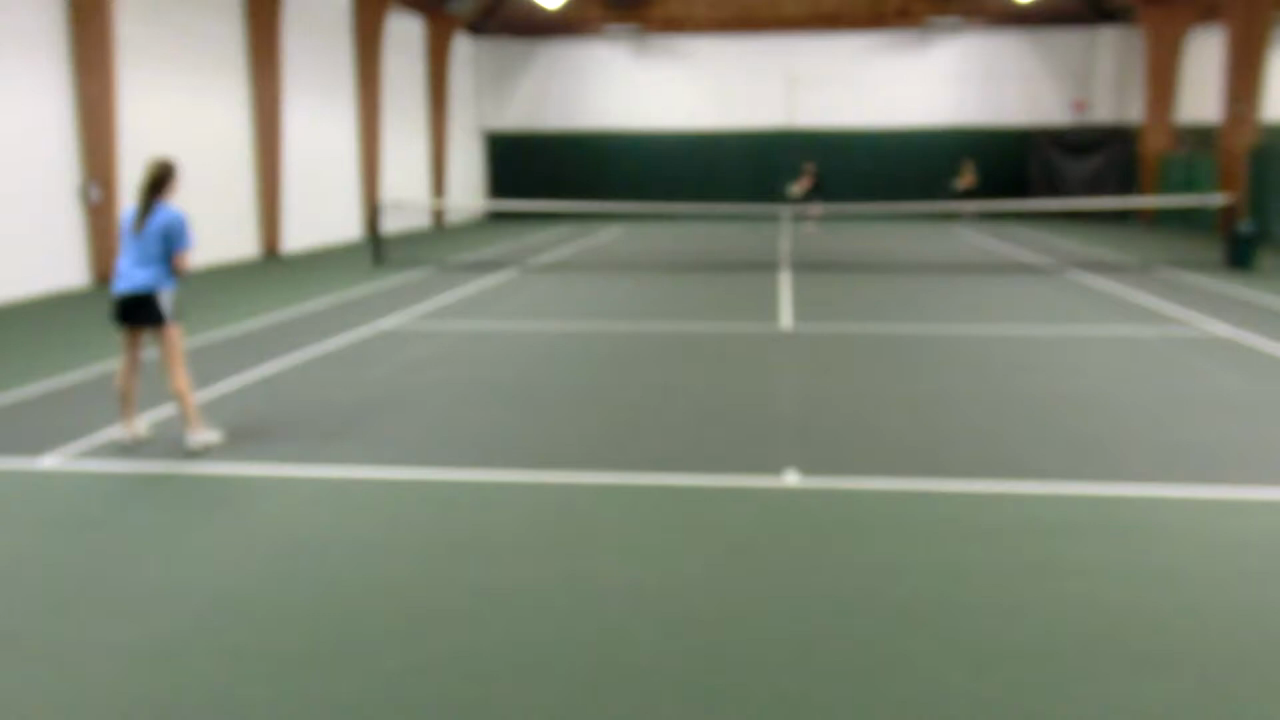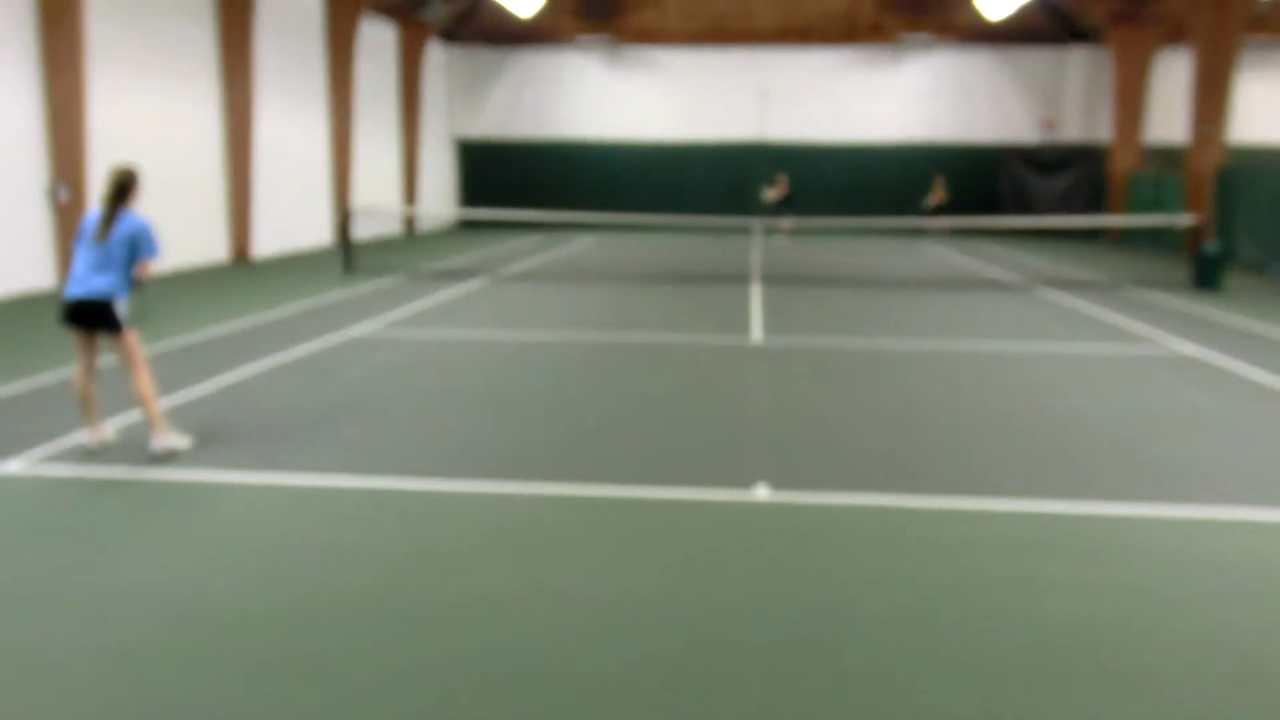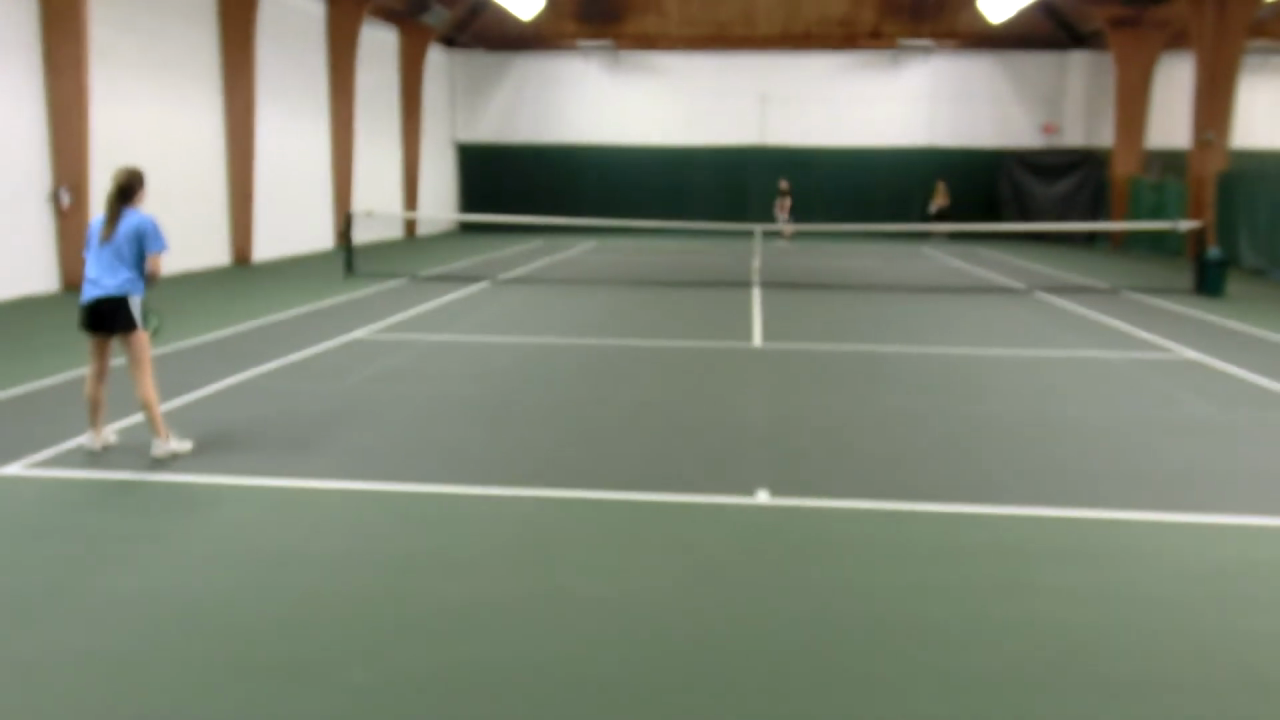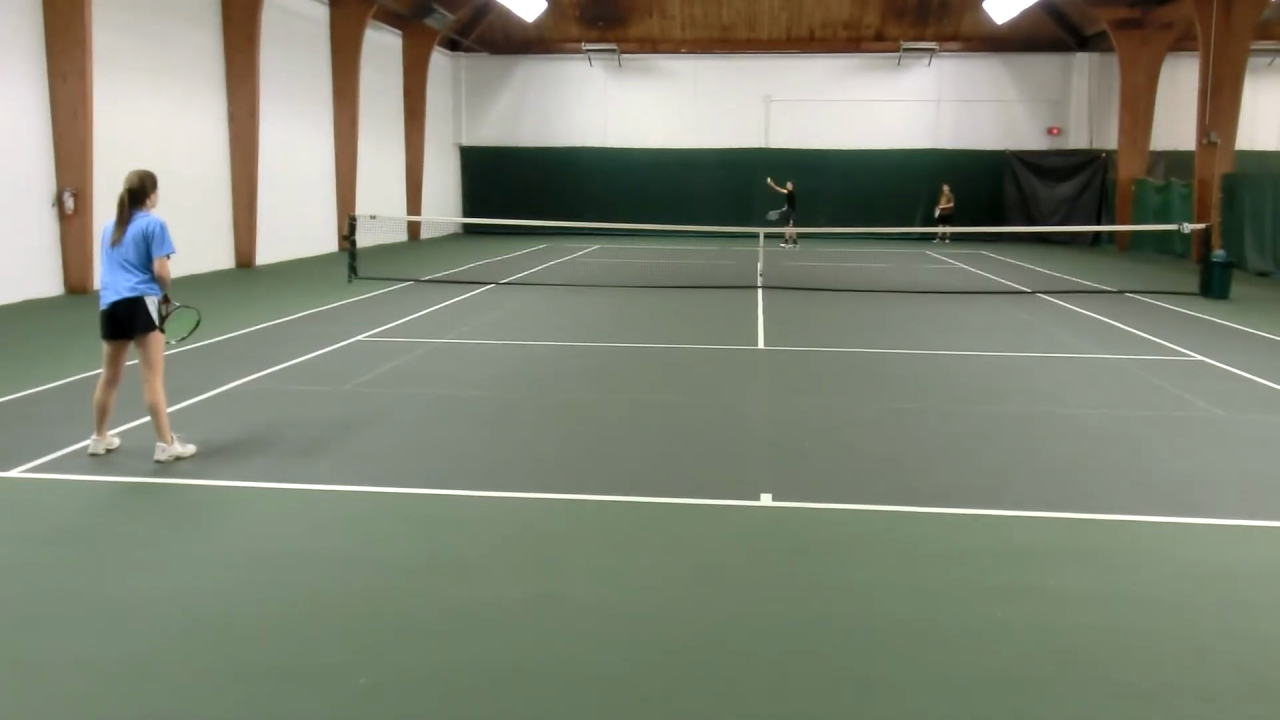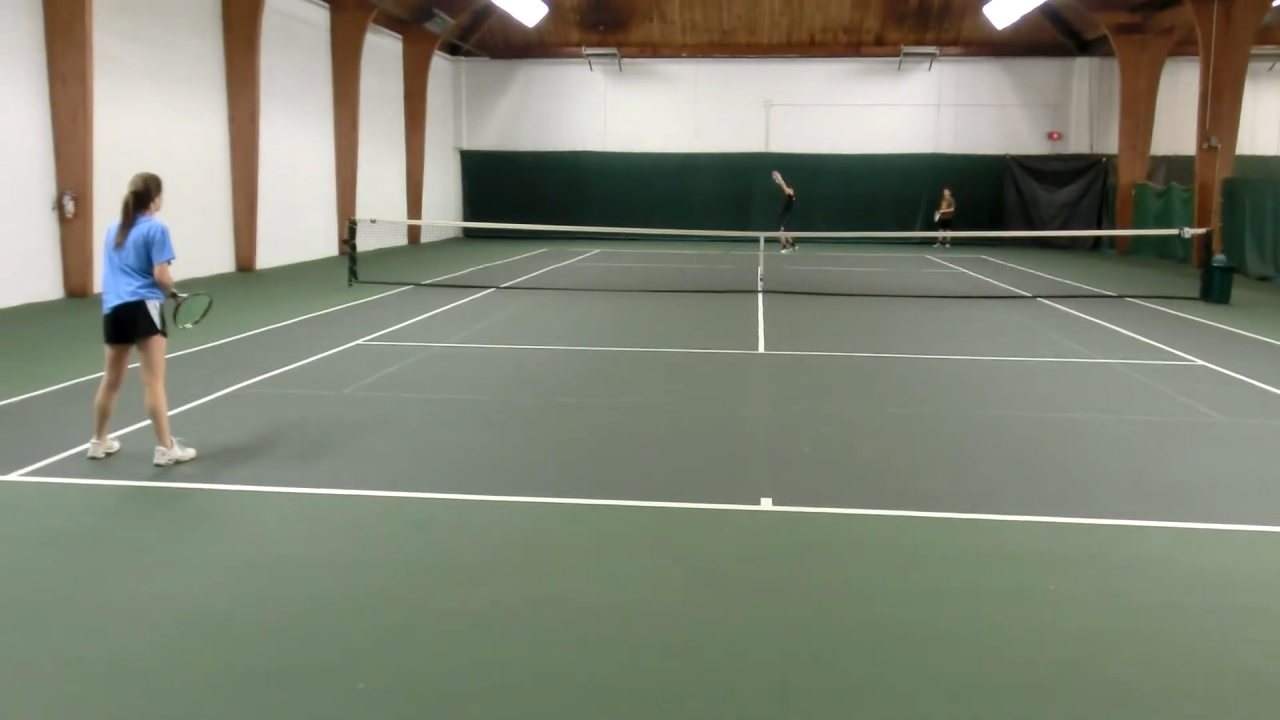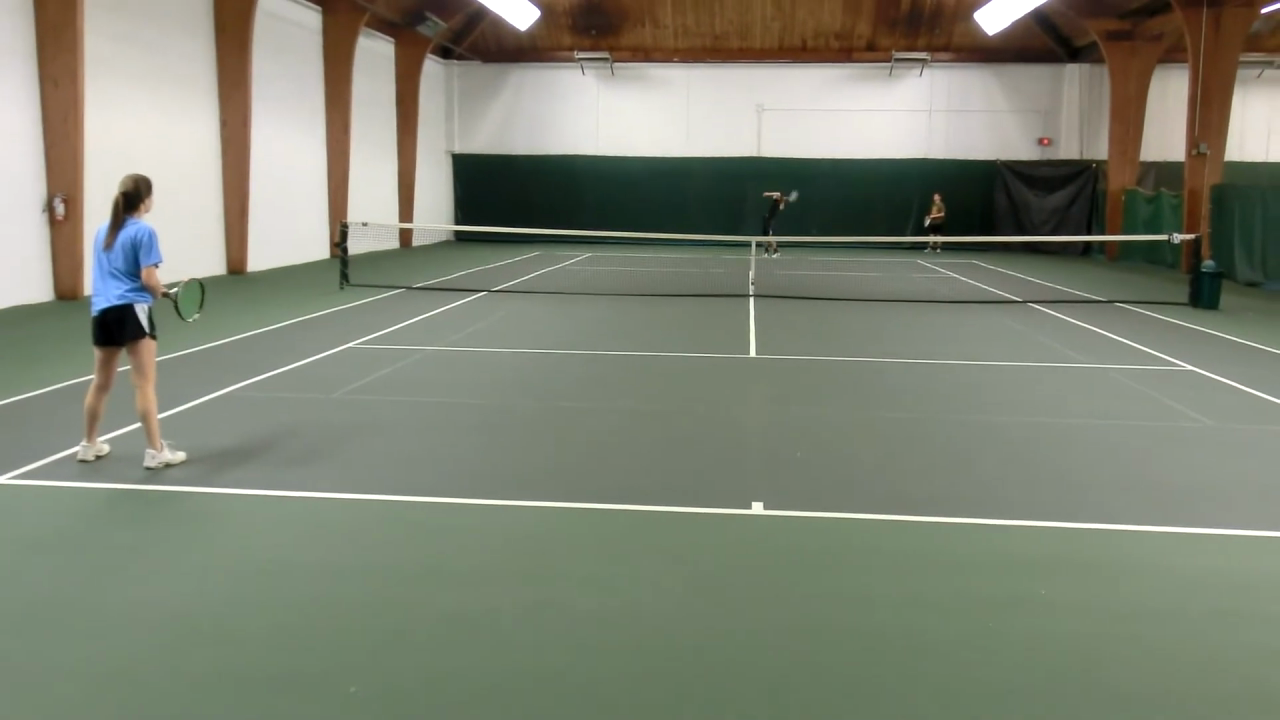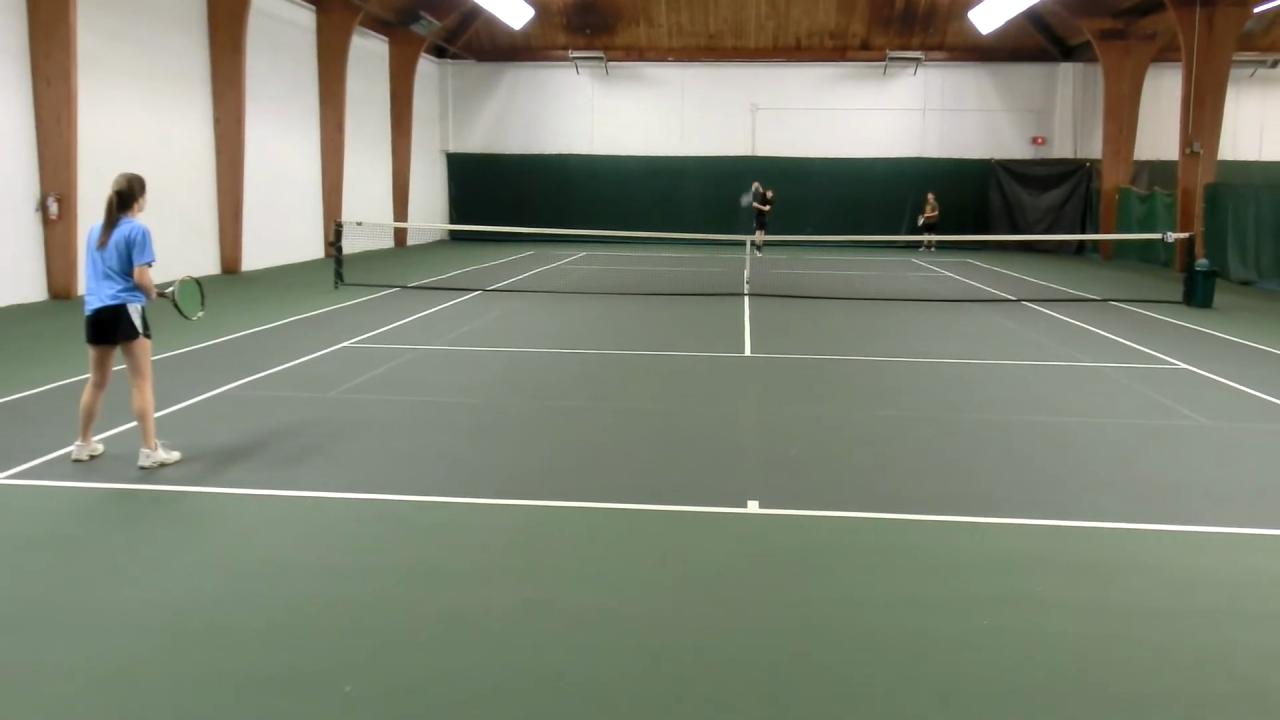
dt=0.4s
person 1, frame 1
left shoulder: (131, 214)
right shoulder: (172, 217)
left elbow: (124, 253)
right elbow: (179, 265)
right wrist: (172, 272)
left hip: (124, 292)
right hip: (153, 293)
left knee: (130, 360)
right knee: (176, 365)
left ankle: (129, 425)
right ankle: (194, 429)
person 1, frame 2
left shoulder: (90, 219)
right shoulder: (137, 226)
left elbow: (78, 256)
right elbow: (141, 274)
left hip: (76, 298)
right hip: (109, 300)
left knee: (86, 366)
right knee: (138, 368)
left ankle: (95, 430)
right ankle: (160, 433)
person 1, frame 3
left shoulder: (97, 222)
right shoulder: (143, 222)
left elbow: (90, 260)
right elbow: (153, 268)
right wrist: (142, 282)
left hip: (91, 300)
right hip: (122, 300)
left knee: (97, 370)
right knee: (142, 373)
left ankle: (96, 434)
right ankle: (161, 439)
person 1, frame 4
left shoulder: (110, 227)
right shoulder: (153, 224)
right elbow: (160, 271)
right wrist: (164, 291)
left hip: (109, 305)
right hip: (139, 303)
left knee: (109, 376)
right knee: (153, 377)
left ankle: (99, 438)
right ankle: (166, 444)
person 1, frame 5
left shoulder: (114, 229)
right shoulder: (155, 229)
right elbow: (161, 276)
right wrist: (170, 292)
left hip: (113, 309)
right hip: (142, 307)
left knee: (111, 379)
right knee: (153, 381)
left ankle: (99, 441)
right ankle: (165, 447)
person 1, frame 6
left shoulder: (103, 231)
right shoulder: (143, 232)
right elbow: (148, 279)
right wrist: (160, 292)
left hip: (101, 311)
right hip: (131, 310)
left knee: (101, 382)
right knee: (144, 384)
left ankle: (89, 444)
right ankle: (155, 451)
person 1, frame 7
left shoulder: (96, 230)
right shoulder: (137, 230)
left elbow: (96, 272)
right elbow: (140, 277)
right wrist: (151, 293)
left hip: (95, 311)
right hip: (124, 309)
left knee: (97, 381)
right knee: (142, 383)
left ankle: (83, 443)
right ankle: (150, 450)
